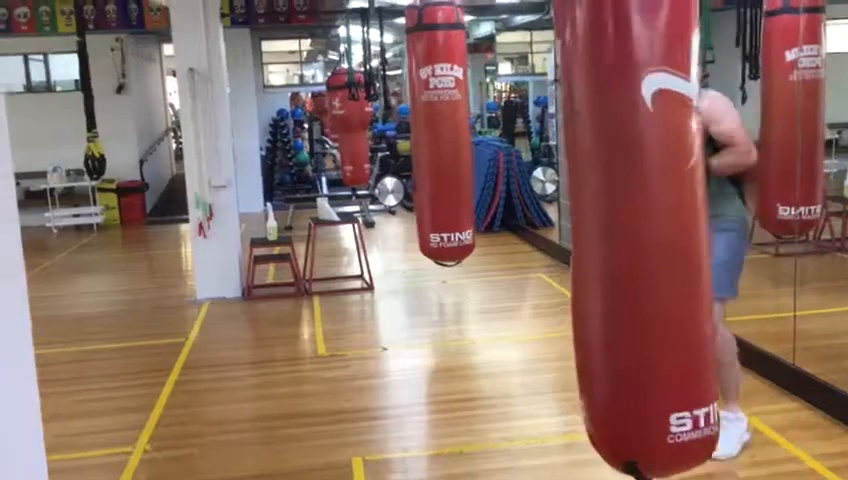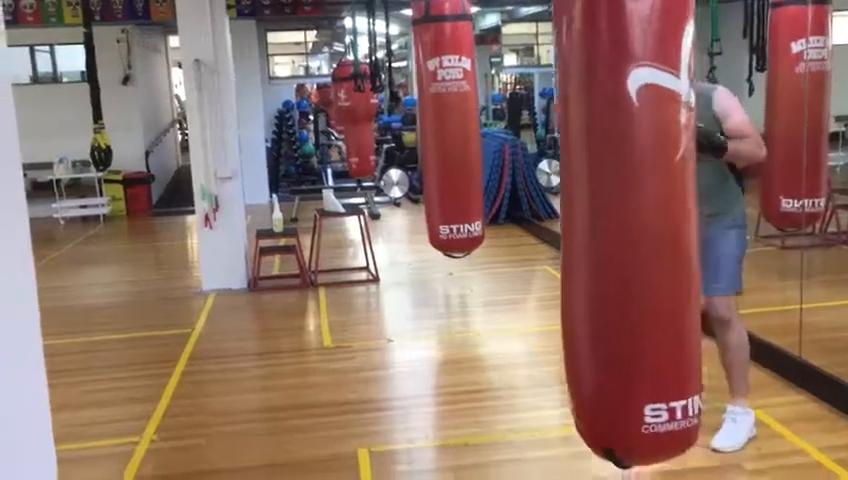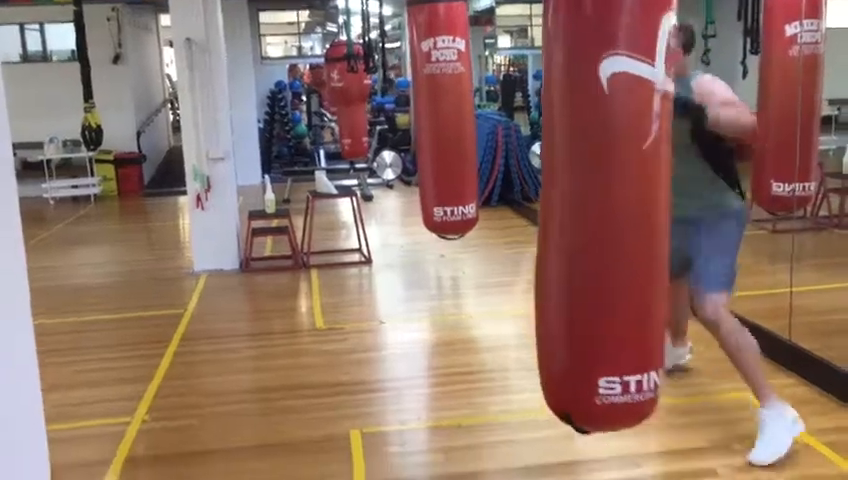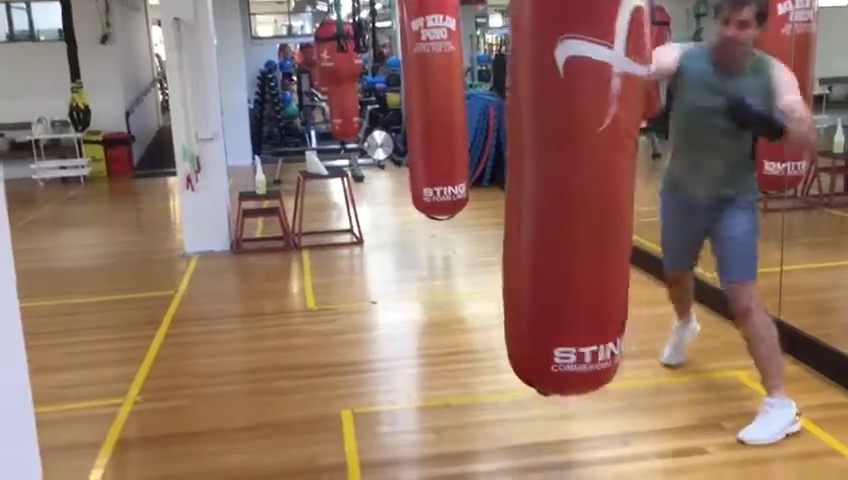
dt=0.3s
person 1, frame 1
left shoulder: (708, 103)
left elbow: (747, 154)
left wrist: (700, 168)
left hip: (722, 221)
left knee: (710, 315)
left ankle: (733, 416)
person 1, frame 2
left shoulder: (715, 98)
left elbow: (757, 150)
left wrist: (716, 145)
left hip: (721, 218)
left knee: (721, 311)
left ankle: (740, 411)
person 1, frame 3
left shoulder: (704, 86)
left elbow: (744, 123)
left wrist: (703, 110)
left hip: (717, 217)
right hip: (681, 215)
left knee: (713, 312)
right knee: (670, 283)
left ankle: (778, 414)
right ankle: (678, 348)
person 1, frame 4
left shoulder: (773, 74)
right shoulder: (681, 57)
left elbow: (807, 136)
left wrist: (777, 124)
left hip: (734, 200)
right hip: (681, 195)
left knee: (744, 302)
right knee: (676, 276)
left ankle: (781, 405)
right ankle: (685, 325)
